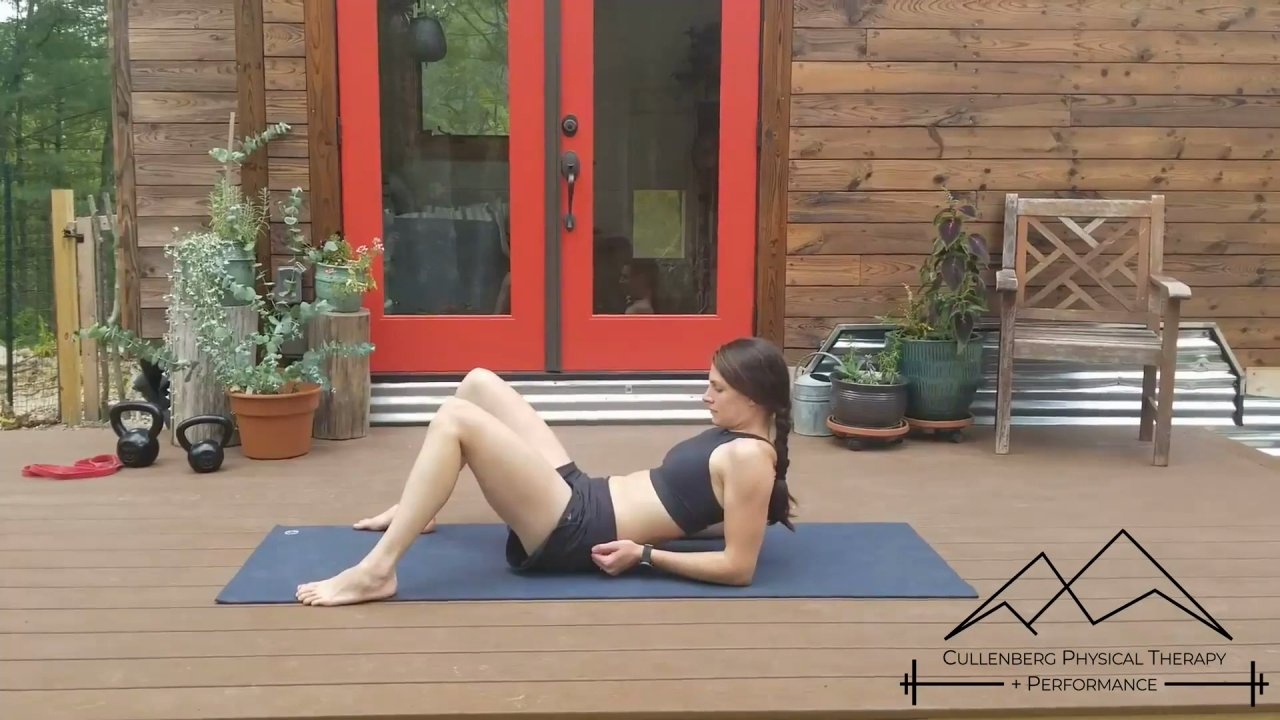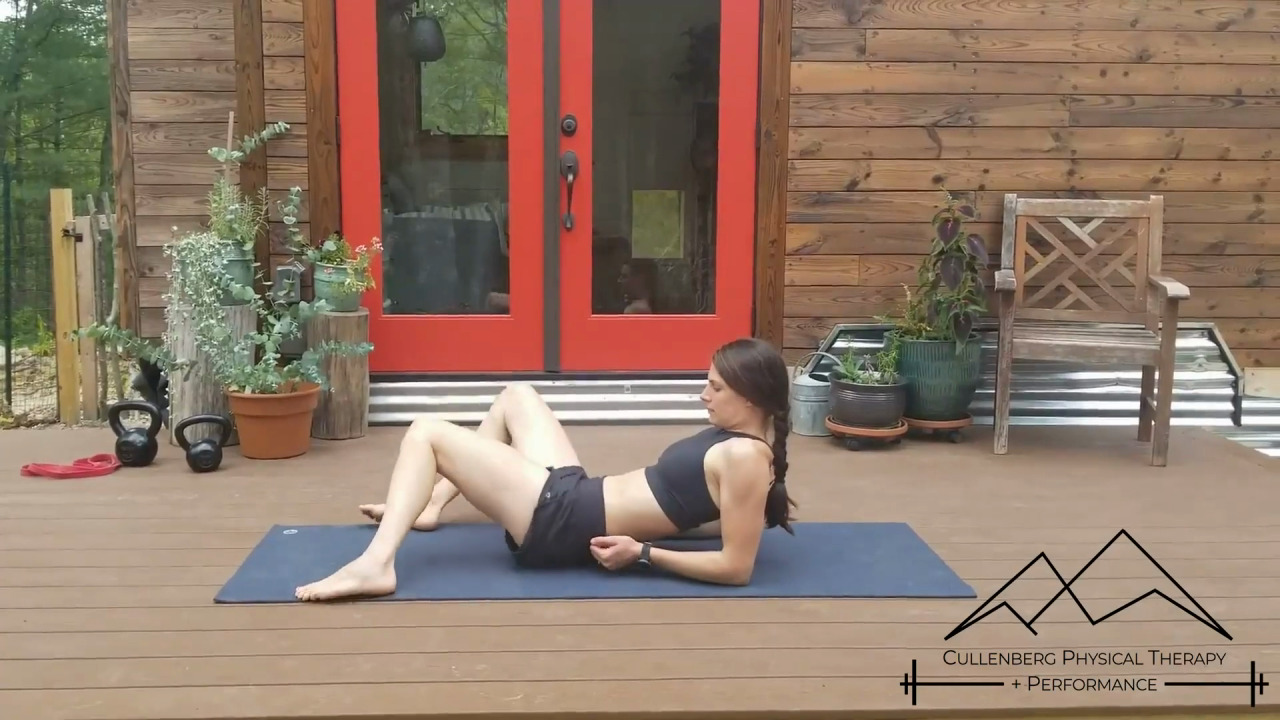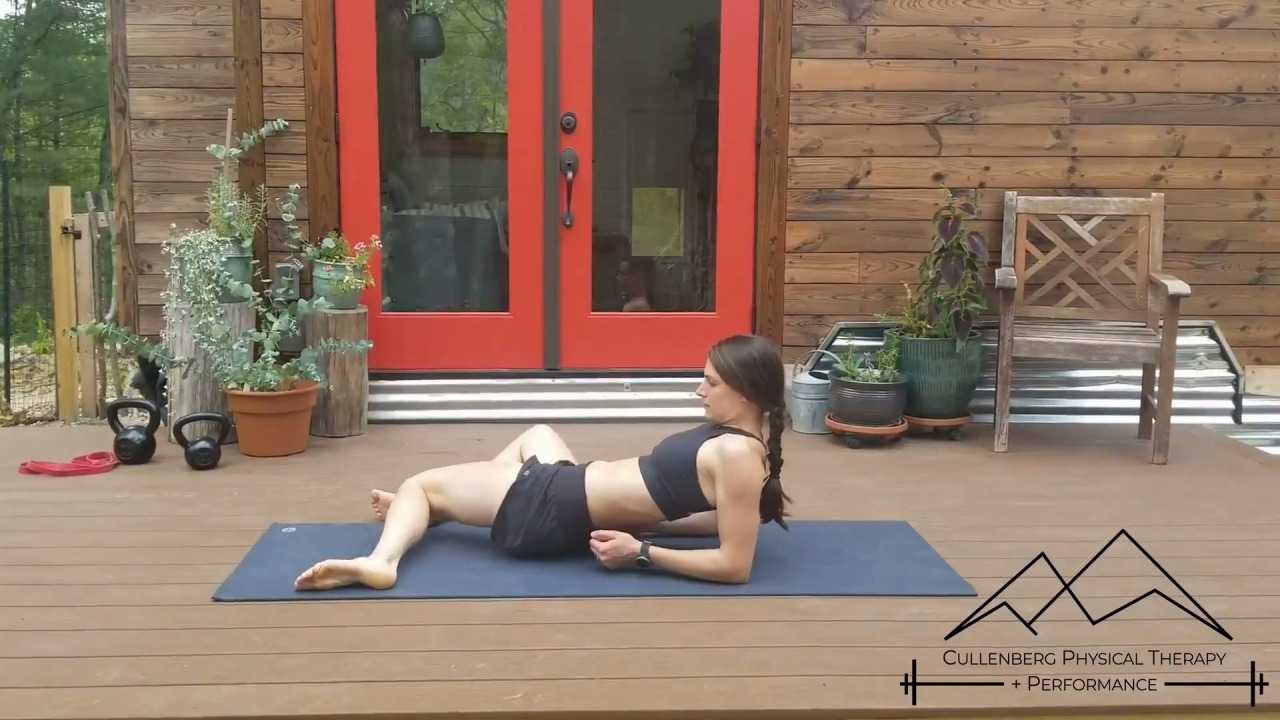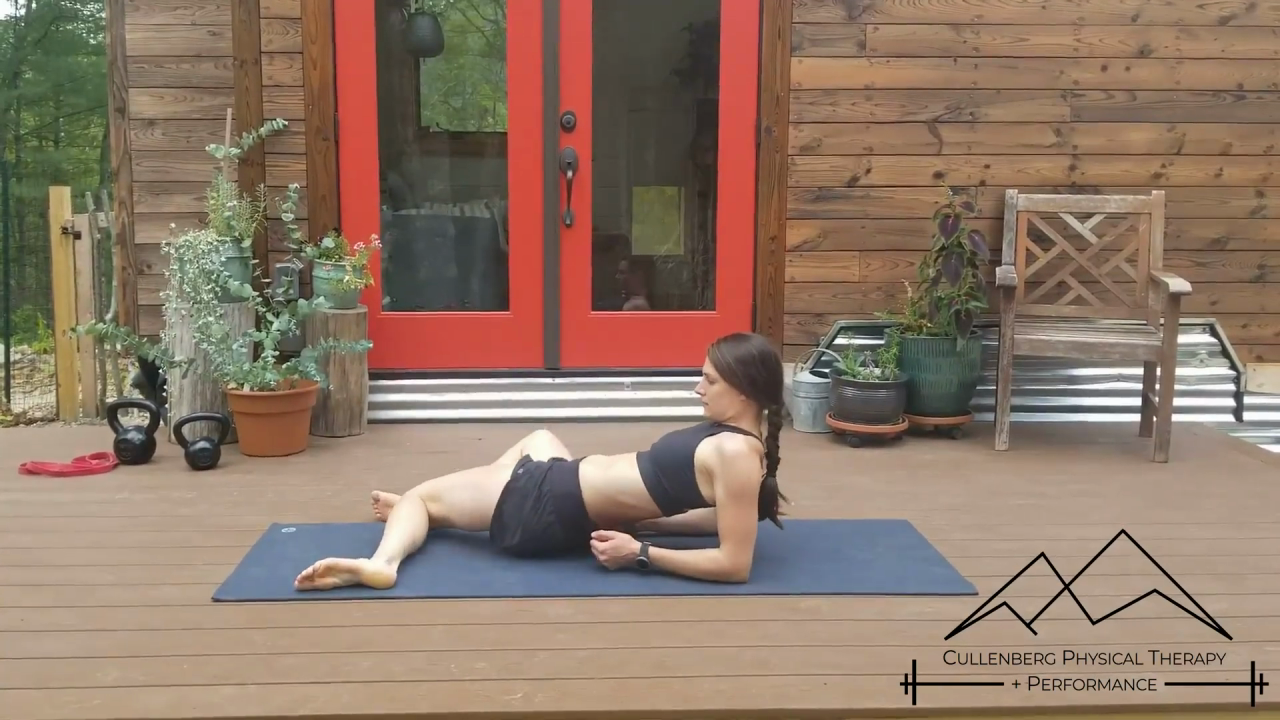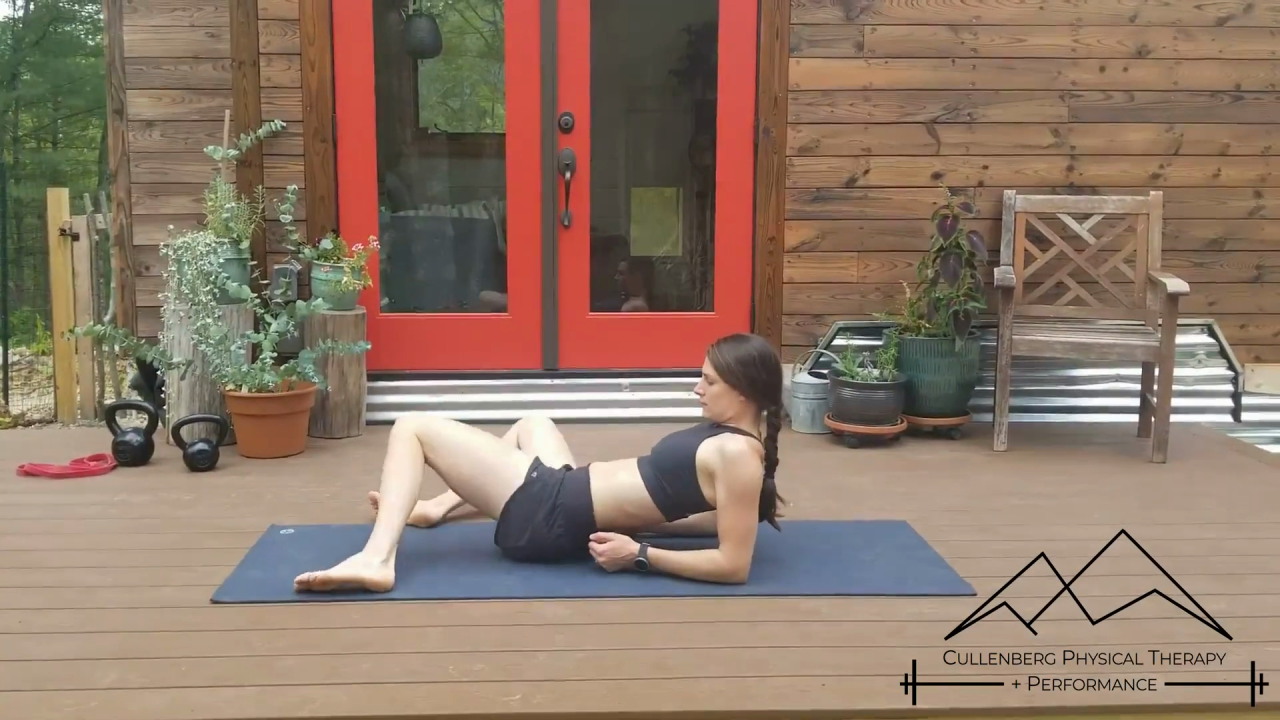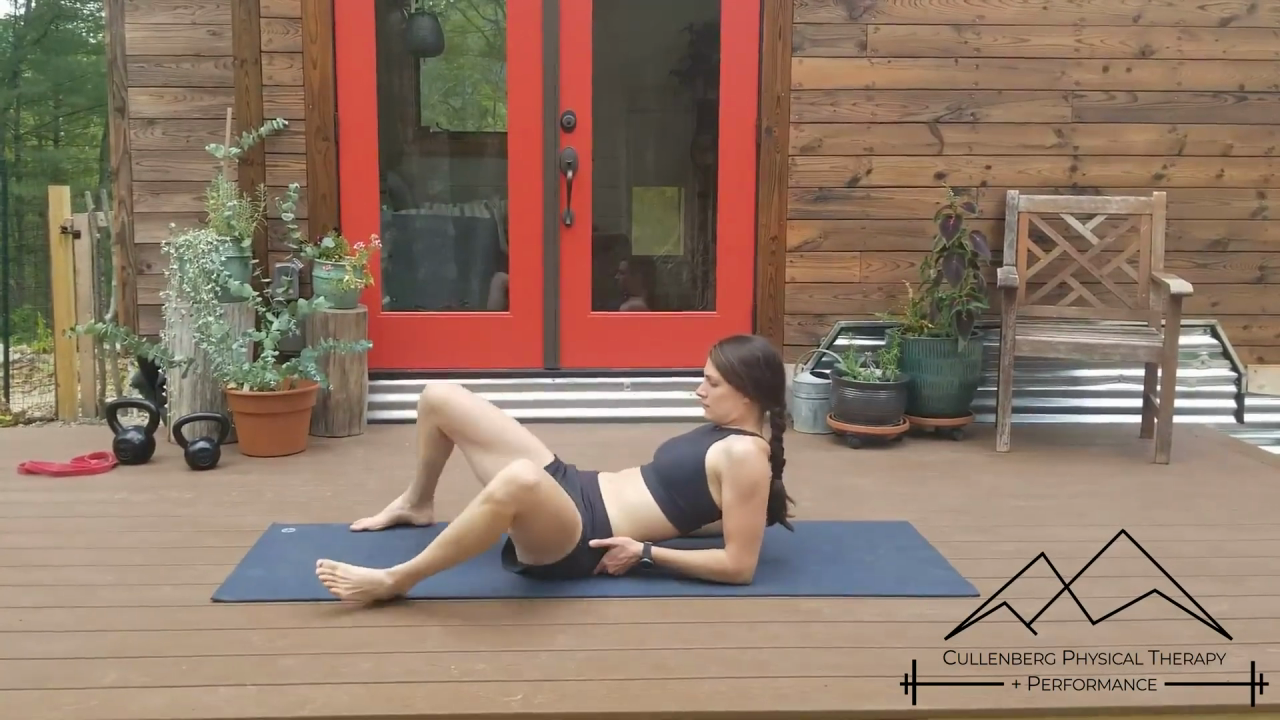
dt=0.7s
person 1, frame 1
left shoulder: (750, 458)
right shoulder: (732, 436)
left elbow: (738, 568)
right elbow: (706, 512)
left wrist: (645, 555)
left hip: (575, 532)
right hip: (581, 495)
left knee: (454, 420)
right knee: (478, 382)
left ankle: (376, 571)
right ankle: (416, 508)
person 1, frame 2
left shoulder: (744, 459)
right shoulder: (735, 439)
left elbow: (736, 567)
right elbow: (712, 517)
left wrist: (642, 552)
left hip: (560, 521)
right hip: (576, 495)
left knee: (425, 433)
right knee: (517, 395)
left ankle: (375, 565)
right ankle: (429, 504)
person 1, frame 3
left shoulder: (737, 456)
right shoulder: (732, 438)
left elbow: (735, 566)
right elbow: (723, 519)
left wrist: (641, 552)
right wrist: (640, 520)
left knee: (419, 483)
right knee: (536, 434)
right ankle: (443, 507)
person 1, frame 4
left shoulder: (735, 454)
right shoulder: (727, 436)
left elbow: (736, 565)
right elbow: (722, 517)
left wrist: (642, 553)
right wrist: (635, 517)
left knee: (420, 494)
right knee: (539, 439)
right ankle: (432, 513)
person 1, frame 5
left shoulder: (737, 455)
right shoulder: (727, 437)
left elbow: (734, 566)
right elbow: (716, 517)
left wrist: (640, 554)
right wrist: (635, 520)
left hip: (549, 514)
right hip: (568, 493)
left knee: (411, 428)
right knee: (532, 424)
left ankle: (376, 560)
right ankle: (442, 504)
person 1, frame 6
left shoulder: (744, 456)
right shoulder: (721, 433)
left elbow: (739, 566)
right elbow: (700, 510)
left wrist: (645, 552)
left hip: (577, 535)
right hip: (567, 484)
left knee: (519, 482)
right knee: (440, 397)
left ankle: (394, 580)
right ankle: (417, 505)
